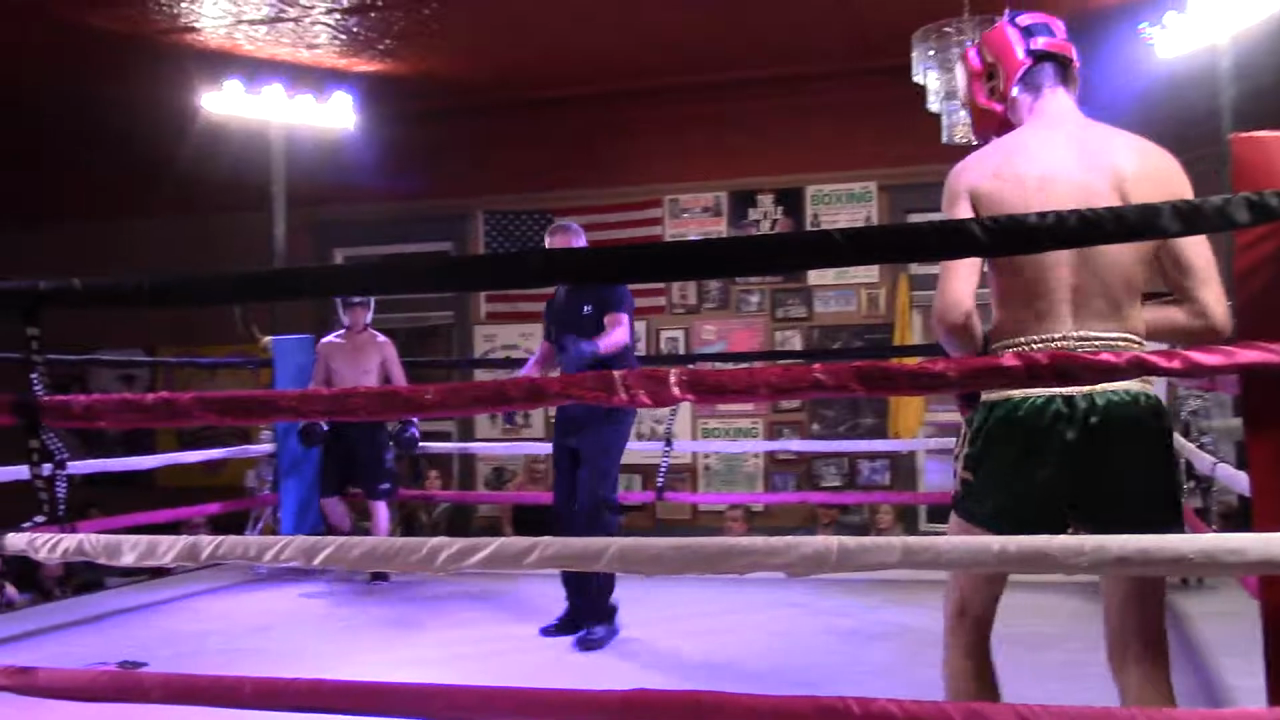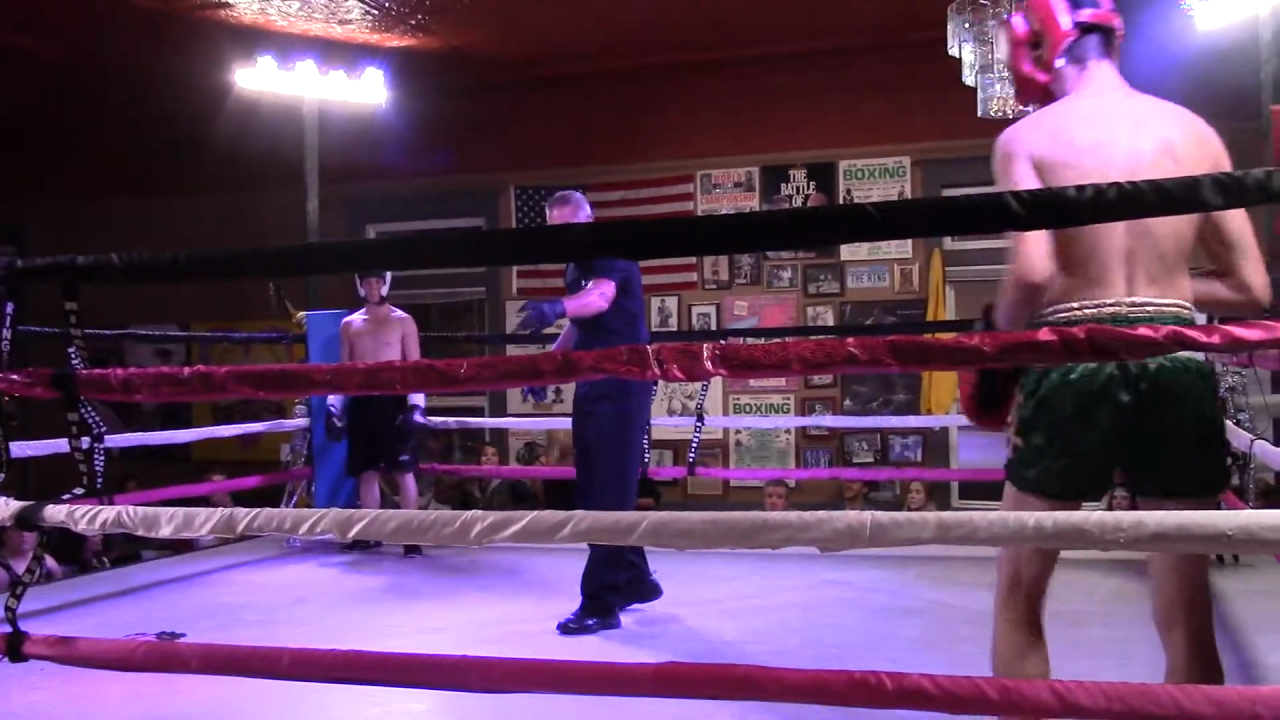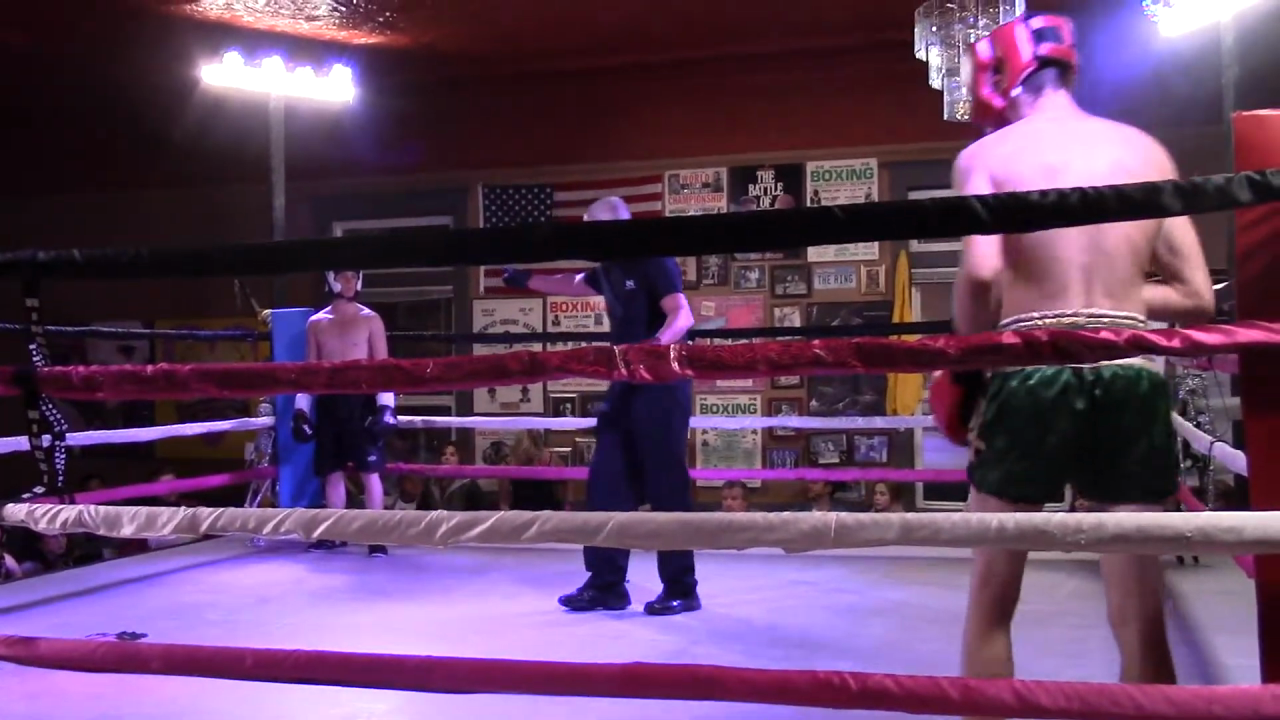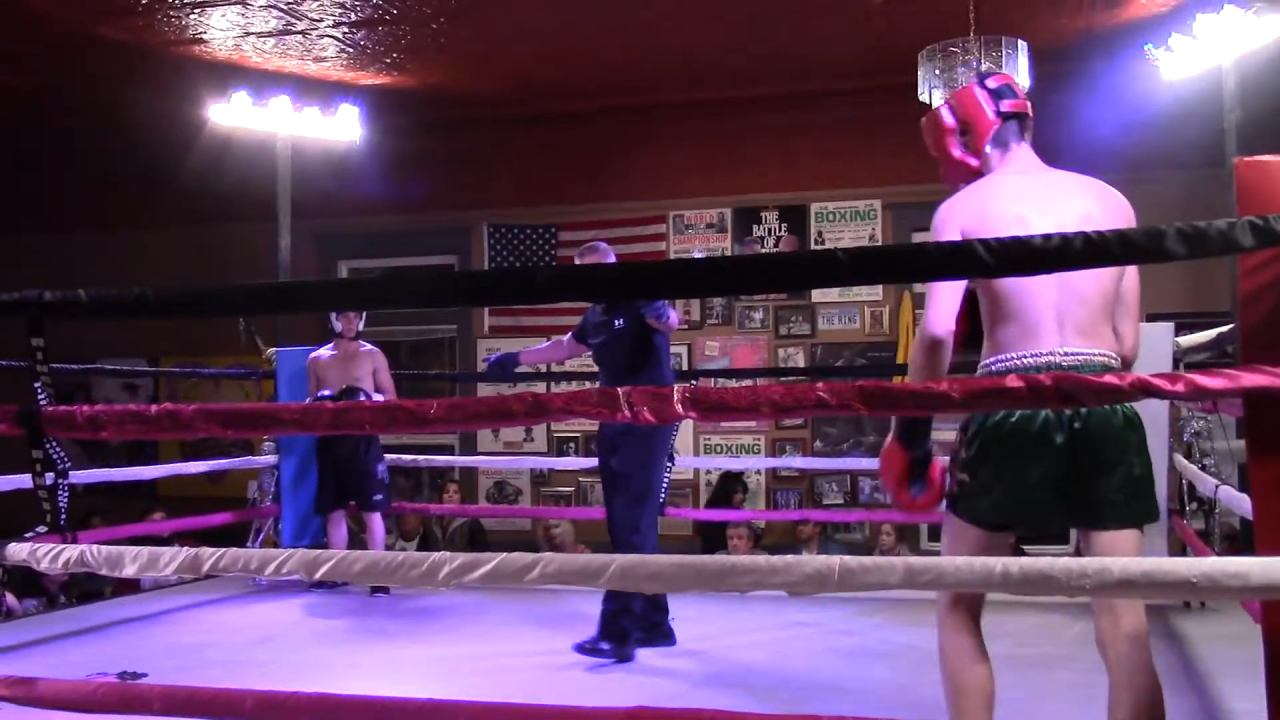
dt=1s
person 1, frame 1
left shoulder: (977, 172)
right shoulder: (1156, 166)
left elbow: (953, 313)
right elbow: (1211, 316)
left wrist: (976, 363)
left hip: (1021, 410)
right hip: (1127, 407)
left knee: (967, 622)
right knee: (1141, 654)
person 1, frame 2
left shoulder: (1028, 138)
right shoulder: (1199, 134)
left elbow: (1033, 276)
right elbow: (1251, 290)
left wrist: (1002, 341)
left hip: (1072, 373)
right hip: (1177, 373)
left knee: (1017, 593)
right knee: (1186, 617)
person 1, frame 3
left shoulder: (989, 155)
right shoulder: (1146, 152)
left elbow: (980, 273)
right elbow: (1194, 295)
left wrist: (968, 362)
left hip: (1033, 376)
right hip: (1129, 376)
left knee: (992, 603)
right knee: (1140, 616)
person 1, frame 4
left shoulder: (962, 210)
right shoulder: (1111, 203)
left elbow: (937, 331)
right elbow: (1124, 347)
left wrist: (913, 428)
left hip: (1014, 412)
right hip: (1105, 410)
left knee: (958, 611)
right knee: (1126, 633)
person 2, frame 1
left shoulder: (609, 287)
right shoulder: (556, 300)
left elbow: (621, 333)
right elbow: (545, 354)
left wrist: (590, 348)
left hip: (608, 410)
right hip: (569, 411)
left knee: (593, 502)
right knee: (566, 509)
left ankle: (600, 611)
right ankle: (581, 608)
person 2, frame 2
left shoulder: (612, 258)
right shoulder: (573, 268)
left elbow: (599, 299)
left wrist: (556, 307)
left hip: (623, 386)
right hip: (592, 385)
left knee: (610, 491)
right knee: (595, 489)
left ankle: (600, 605)
right ankle: (635, 581)
person 2, frame 3
left shoulder: (656, 262)
right shoulder: (610, 269)
left elbow: (682, 316)
right elbow: (573, 285)
left wrist: (654, 347)
right wrist: (525, 280)
left hip: (662, 385)
right hip: (625, 385)
left knee: (666, 484)
right knee: (606, 480)
left ankle: (681, 588)
right ankle: (606, 582)
person 2, frame 4
left shoulder: (641, 302)
right shoulder: (594, 317)
left elbow: (669, 321)
right elbow: (563, 347)
left wrist: (662, 315)
right wrist: (516, 359)
left hip: (648, 424)
right hip: (613, 425)
left knee: (631, 522)
right knee: (628, 523)
left ankle: (617, 633)
right ankle: (653, 622)
person 3, frame 1
left shoulder: (382, 345)
right shoulder: (327, 345)
left elbow: (401, 387)
right elbow: (318, 386)
left wrist: (410, 420)
right wrist: (311, 416)
left hip: (370, 427)
right hip: (338, 428)
left knee: (377, 498)
right knee: (328, 496)
person 3, frame 2
left shoulder: (403, 321)
right shoulder: (349, 324)
left wrist: (416, 406)
right wrist: (333, 405)
left hip: (393, 402)
right hip: (360, 404)
left knee: (403, 470)
right knee: (366, 472)
person 3, frame 3
left shoulder: (370, 320)
right shoulder: (316, 323)
left wrist: (386, 406)
right wrist: (301, 409)
left hip: (360, 401)
right hip: (328, 403)
left knee: (369, 470)
right knee: (332, 472)
person 3, frame 4
left shoulder: (372, 355)
right shoulder: (317, 359)
left elbow: (391, 397)
right elbow: (309, 399)
left wrist: (368, 398)
right wrist: (316, 403)
left hip: (362, 439)
right hip: (330, 440)
left knee: (371, 510)
right knee: (334, 510)
